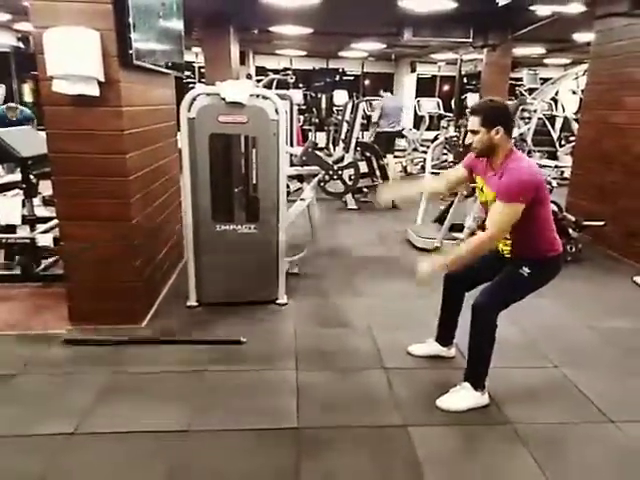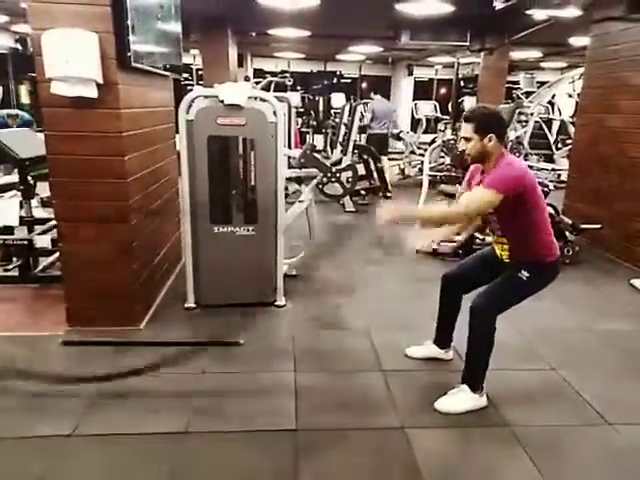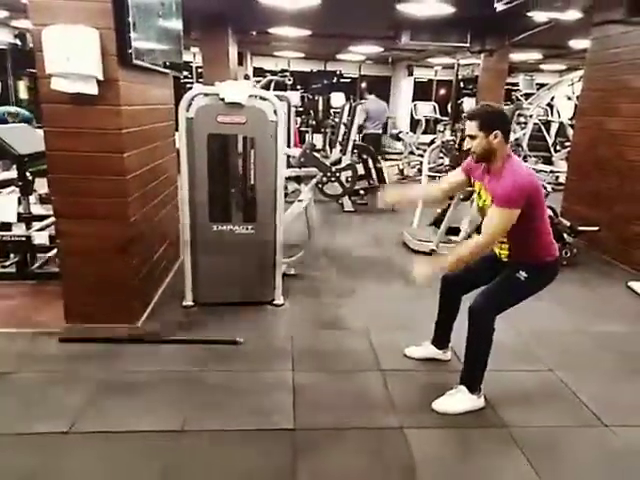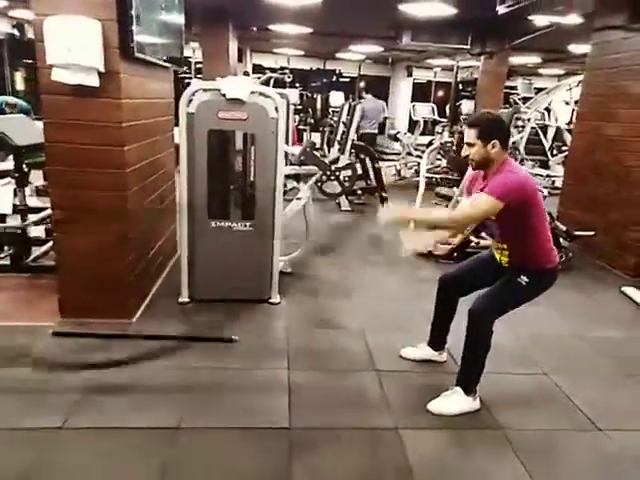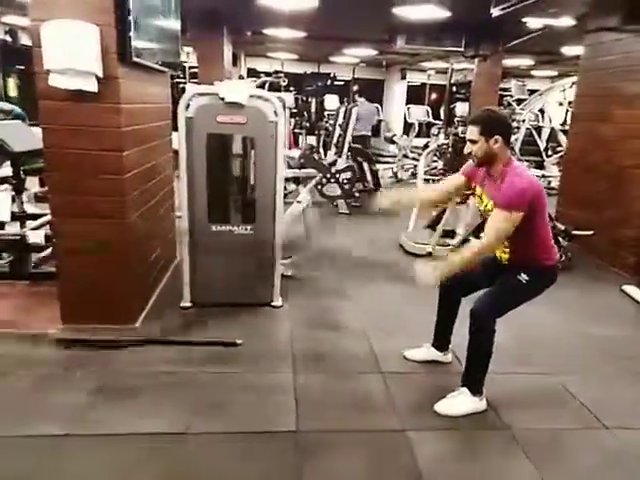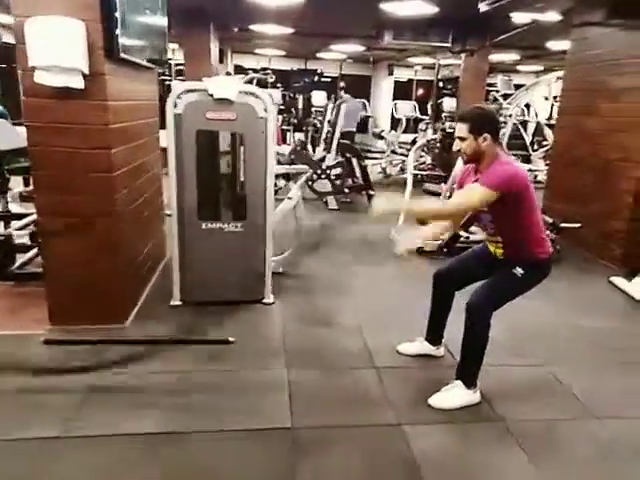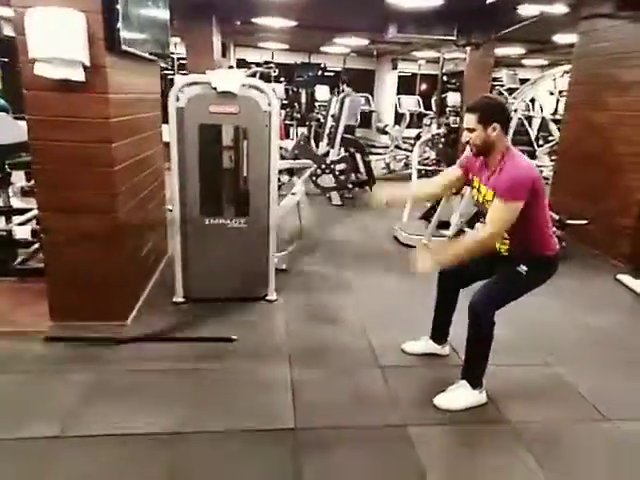
dt=0.2s
person 1, frame 1
left shoulder: (520, 176)
right shoulder: (480, 160)
left elbow: (489, 236)
right elbow: (443, 183)
left wrist: (439, 262)
right wrist: (401, 189)
left hip: (539, 258)
right hip: (508, 248)
left knee: (484, 305)
right knee: (455, 279)
left ankle: (475, 389)
right ankle: (443, 343)
person 1, frame 2
left shoulder: (509, 174)
right shoulder: (479, 168)
left elbow: (458, 214)
right elbow: (465, 217)
left wrist: (403, 213)
left hip: (537, 262)
right hip: (506, 250)
left knee: (482, 308)
right knee: (452, 281)
left ankle: (473, 391)
right ankle: (441, 346)
person 1, frame 3
left shoulder: (516, 181)
right shoulder: (478, 164)
left elbow: (484, 241)
right elbow: (441, 190)
left wrist: (435, 265)
right wrist: (400, 193)
left hip: (536, 263)
right hip: (506, 251)
left knee: (481, 309)
right knee: (452, 282)
left ankle: (471, 392)
right ankle: (439, 346)
person 1, frame 4
left shoulder: (512, 181)
right shoulder: (480, 173)
left elbow: (459, 220)
right elbow: (460, 218)
left wrist: (404, 214)
right wrist: (423, 240)
left hip: (535, 268)
right hip: (504, 256)
left knee: (481, 312)
right knee: (449, 283)
left ankle: (467, 394)
right ankle: (435, 347)
person 1, frame 5
left shoulder: (518, 186)
right shoulder: (479, 169)
left elbow: (487, 243)
right elbow: (440, 194)
left wrist: (439, 269)
right wrist: (398, 198)
left hip: (535, 267)
right hip: (505, 256)
left knee: (482, 312)
right knee: (451, 285)
left ankle: (472, 394)
right ankle: (440, 348)
person 1, frame 6
left shoulder: (505, 174)
right shoulder: (472, 168)
left elbow: (451, 210)
right elbow: (452, 216)
left wrist: (398, 205)
right wrist: (417, 238)
left hip: (529, 259)
right hip: (497, 249)
left knee: (478, 306)
right knee: (444, 278)
left ankle: (467, 387)
right ankle: (433, 342)
person 1, frame 7
left shoulder: (517, 174)
right shoulder: (476, 159)
left elbow: (489, 234)
right elbow: (437, 187)
left wrist: (439, 256)
right wrist: (395, 193)
left hip: (535, 257)
right hip: (504, 247)
left knee: (481, 305)
right knee: (449, 276)
left ankle: (472, 387)
right ankle: (438, 341)
